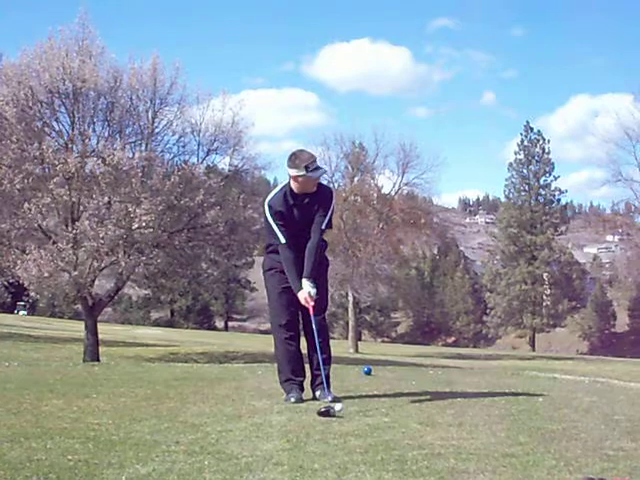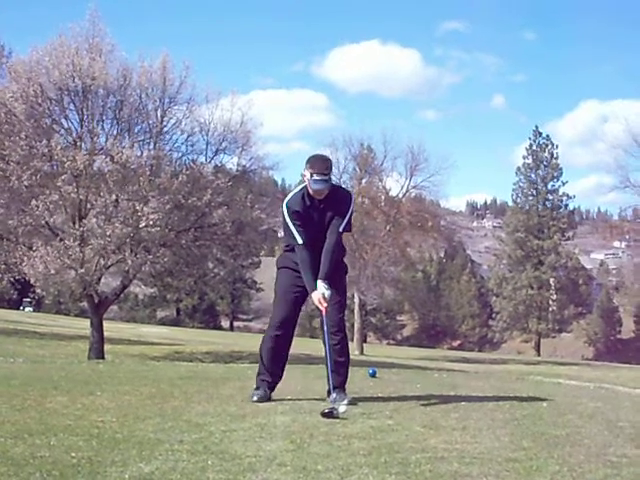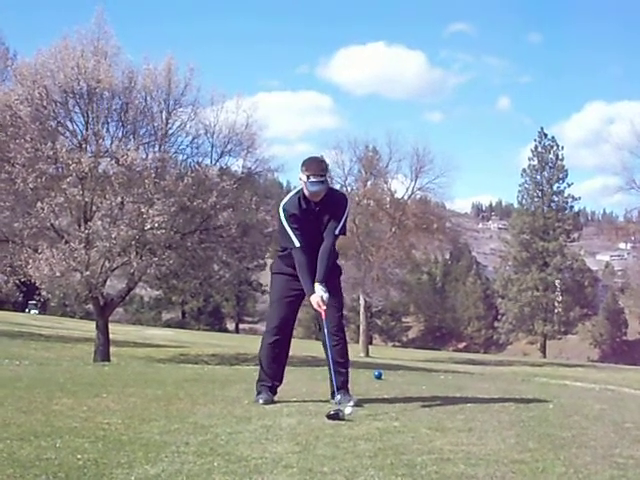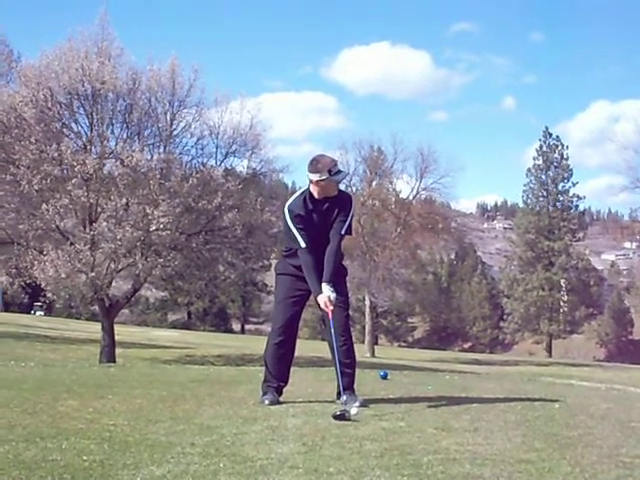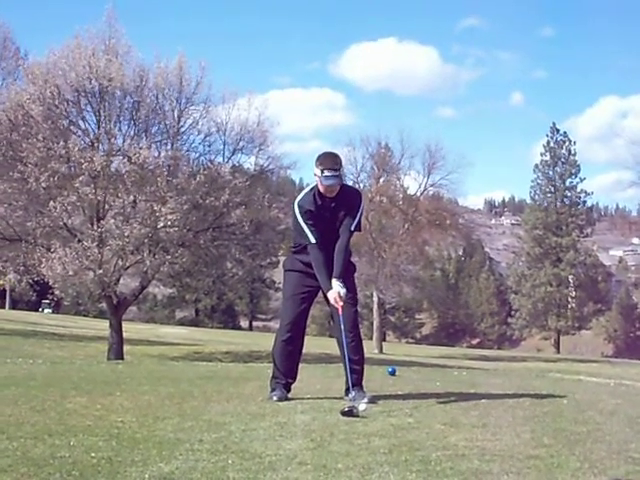
dt=1s
person 1, frame 1
left shoulder: (324, 195)
right shoulder: (274, 202)
left elbow: (316, 238)
right elbow: (285, 247)
left wrist: (308, 280)
right wrist: (298, 287)
left hip: (313, 263)
right hip: (280, 263)
left knee: (317, 322)
right knee: (284, 324)
left ankle: (321, 385)
right ankle: (292, 385)
person 1, frame 2
left shoulder: (344, 198)
right shoulder: (293, 202)
left elbow: (333, 240)
right elbow: (302, 247)
left wrist: (323, 281)
right wrist: (311, 288)
left hip: (330, 266)
right hip: (294, 264)
left knee: (335, 324)
right knee: (280, 321)
left ankle: (337, 388)
right ankle: (265, 383)
person 1, frame 3
left shoulder: (339, 201)
right shoulder: (289, 206)
left elbow: (328, 243)
right elbow: (299, 250)
left wrist: (320, 284)
right wrist: (309, 291)
left hip: (326, 270)
right hip: (289, 269)
left knee: (335, 326)
right knee: (277, 326)
left ankle: (341, 390)
right ankle: (266, 387)
person 1, frame 4
left shoulder: (344, 201)
right shoulder: (294, 206)
left elbow: (334, 243)
right elbow: (304, 251)
left wrist: (327, 284)
right wrist: (317, 291)
left hip: (331, 270)
right hip: (295, 269)
left knee: (341, 327)
right knee: (282, 326)
left ankle: (347, 390)
right ankle: (272, 388)
person 1, frame 5
left shoulder: (353, 197)
right shoulder: (303, 202)
left elbow: (344, 240)
right elbow: (315, 247)
left wrist: (337, 280)
right wrist: (327, 287)
left hip: (339, 267)
right hip: (303, 265)
left knee: (349, 323)
right knee: (290, 323)
left ankle: (355, 386)
right ankle: (280, 384)
